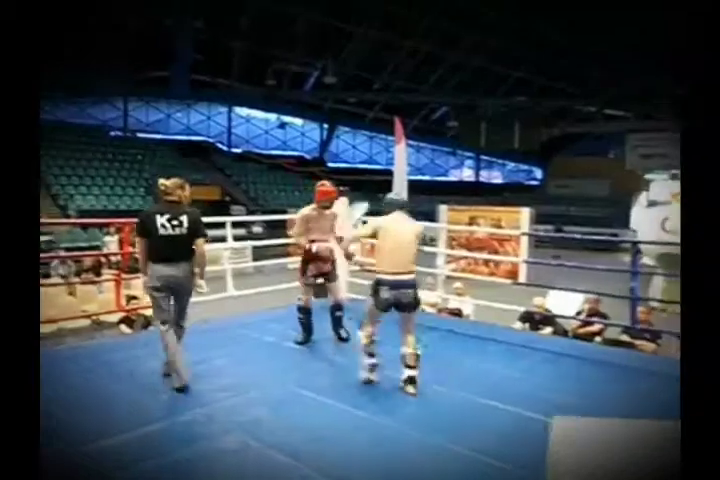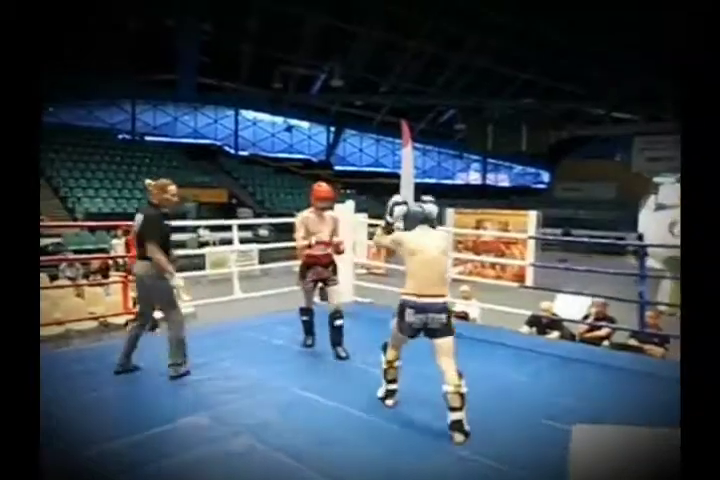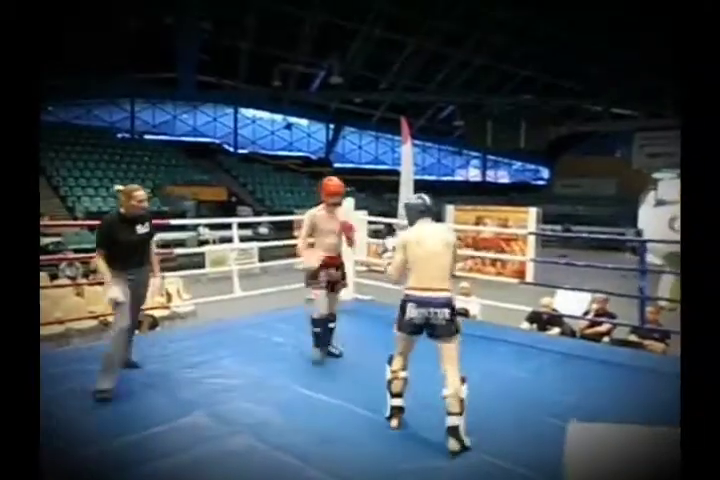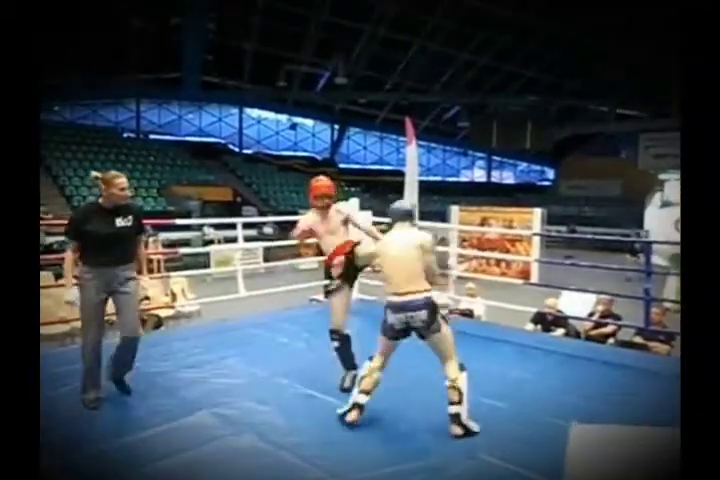
dt=0.4s
person 1, frame 1
left shoulder: (380, 221)
right shoulder: (417, 227)
left elbow: (354, 235)
left hip: (384, 284)
right hip: (408, 285)
left knee: (369, 326)
right knee: (408, 332)
left ankle: (369, 370)
right ankle: (409, 380)
person 1, frame 2
left shoulder: (403, 237)
right shoulder: (443, 237)
left elbow: (378, 240)
left wrist: (391, 219)
right wrist: (432, 213)
left hip: (411, 306)
right hip: (439, 308)
left knee: (392, 348)
right knee: (449, 366)
left ankle: (389, 393)
right ankle: (458, 425)
person 1, frame 3
left shoulder: (406, 236)
right shoulder: (449, 234)
left elbow: (394, 276)
left wrist: (390, 258)
left hip: (414, 303)
right hip: (443, 304)
left knee: (399, 361)
right knee: (452, 372)
left ankle: (396, 413)
right ankle: (454, 433)
person 1, frame 4
left shoulder: (382, 243)
right shoulder: (422, 237)
right elbow: (433, 276)
left hip: (395, 309)
right hip: (422, 306)
left knee: (380, 360)
right knee: (451, 363)
left ankle: (354, 410)
right ankle: (458, 421)
person 2, frame 1
left shoulder: (148, 215)
right shoulder: (192, 215)
left elbow: (142, 250)
right elbow: (200, 251)
left wrist: (144, 274)
right wrist: (200, 276)
left hip: (158, 273)
right hip: (184, 272)
left knee: (165, 325)
right knee: (178, 320)
left ankle: (179, 376)
right ankle: (170, 367)
person 2, frame 2
left shoulder: (145, 213)
right shoulder: (155, 217)
right elbow: (153, 252)
right wrist: (173, 274)
left hip: (144, 270)
right hip: (154, 273)
left knee: (144, 317)
right knee: (175, 319)
left ankle: (123, 362)
right ankle: (178, 366)
person 2, frame 3
left shoulder: (145, 219)
right shoulder: (110, 223)
right elbow: (100, 257)
left wrist: (156, 273)
right wrist: (110, 285)
left hip: (141, 275)
right hip: (120, 277)
left knee: (132, 320)
right knee: (122, 325)
left ankle: (123, 357)
right ankle: (106, 384)
person 2, frame 4
left shoulder: (132, 211)
right shoulder: (84, 214)
left elbow: (139, 246)
right elbow: (72, 251)
left wrist: (144, 275)
right wrist: (69, 286)
left hip: (125, 276)
right hip: (93, 277)
left knee: (132, 333)
right knee: (92, 338)
left ankle: (118, 371)
right ankle: (91, 392)
person 3, frame 1
left shoulder: (332, 214)
right shoulder: (305, 214)
right elbow: (296, 239)
left wrist: (343, 247)
right wrist: (314, 248)
left hip: (327, 259)
right hip: (310, 260)
left knee: (336, 298)
right knee: (306, 300)
left ankle: (339, 328)
right ankle: (306, 332)
person 3, frame 2
left shoulder: (333, 218)
right shoulder: (303, 217)
right elbow: (299, 246)
left wrist: (339, 246)
right wrist: (314, 242)
left hip: (328, 263)
right hip: (310, 263)
left knee: (335, 305)
right knee: (307, 303)
left ankle: (337, 344)
right ankle: (309, 334)
person 3, frame 3
left shoulder: (343, 215)
right shoulder: (313, 216)
left elbow: (351, 244)
right elbow: (301, 242)
left wrist: (349, 236)
right wrist: (308, 257)
left hip: (337, 264)
right hip: (320, 265)
left knee: (332, 309)
right knee: (320, 310)
left ankle: (327, 342)
right ankle: (318, 346)
person 3, frame 4
left shoulder: (341, 211)
right shoulder: (307, 218)
left elbow: (364, 228)
right elbow: (298, 235)
right wrist: (300, 233)
left hip: (352, 253)
right hip: (335, 265)
right knee: (338, 325)
right ankle: (350, 370)
